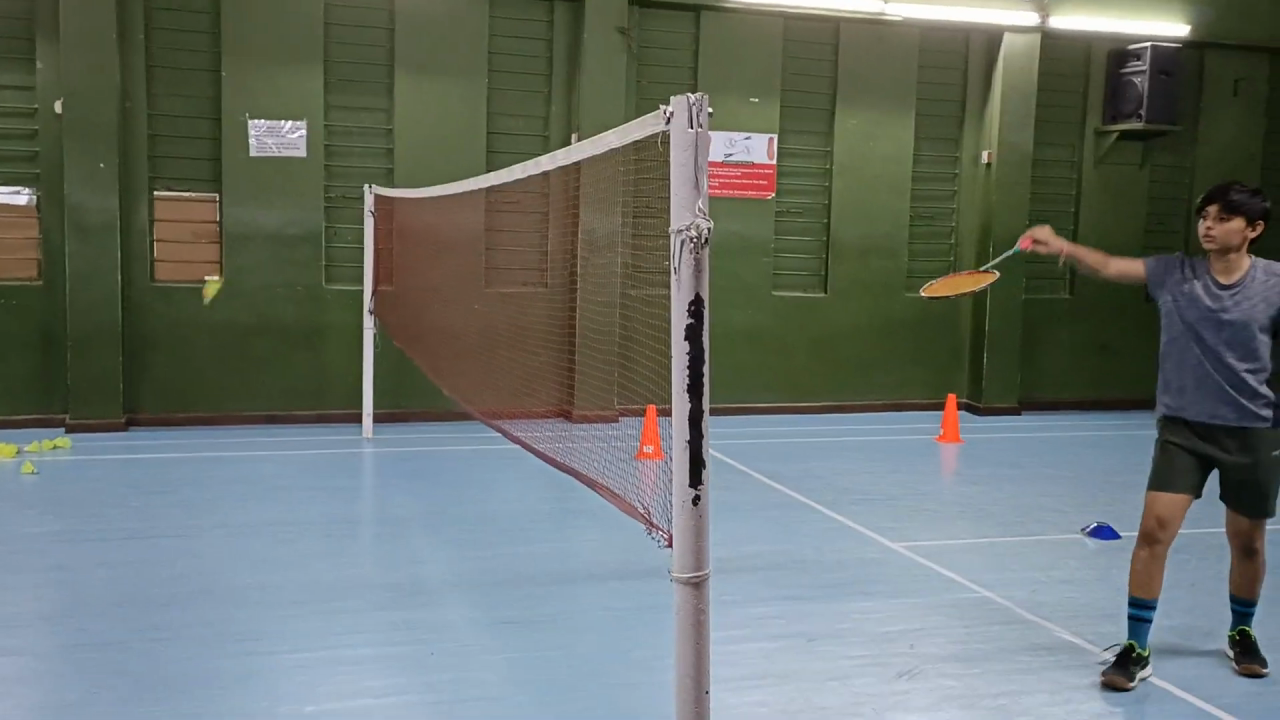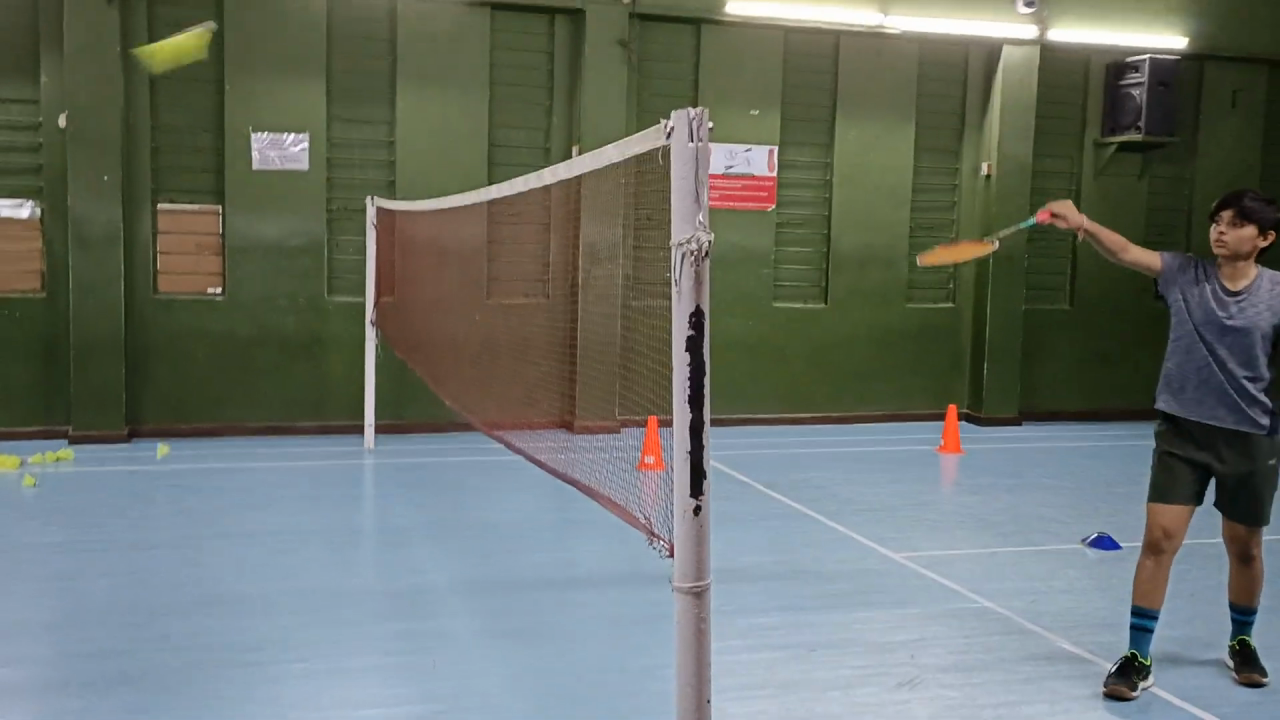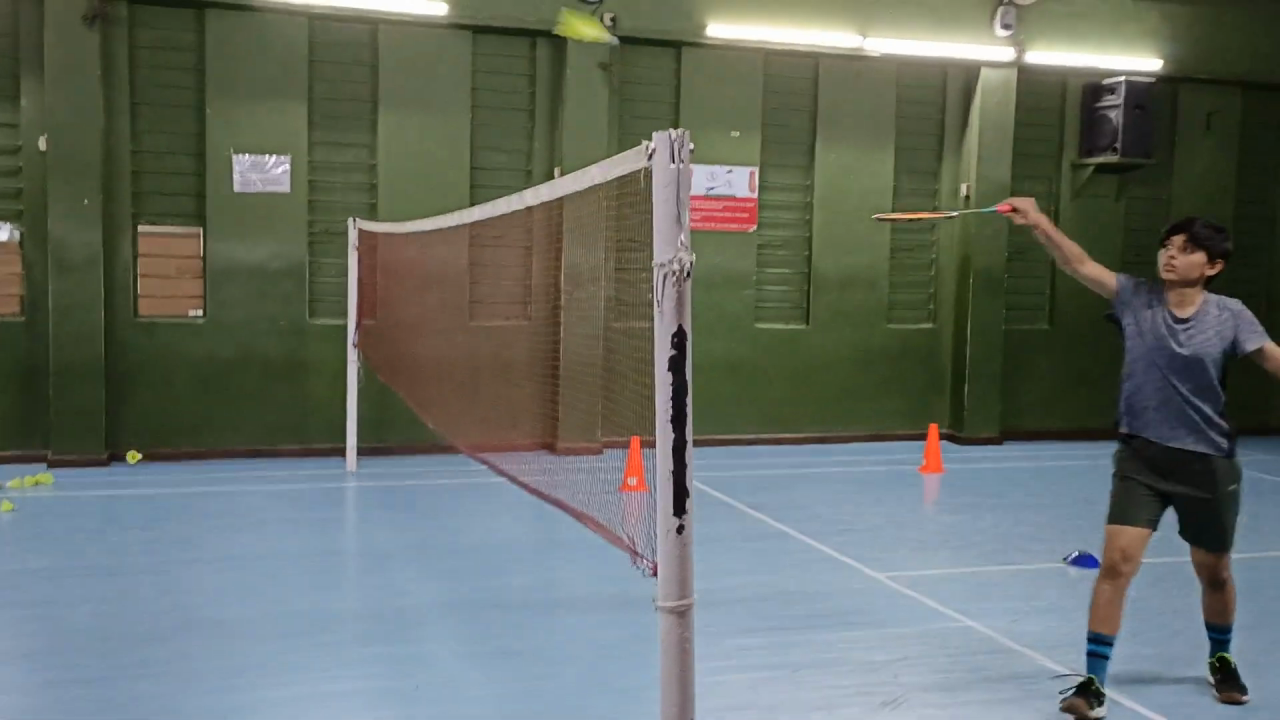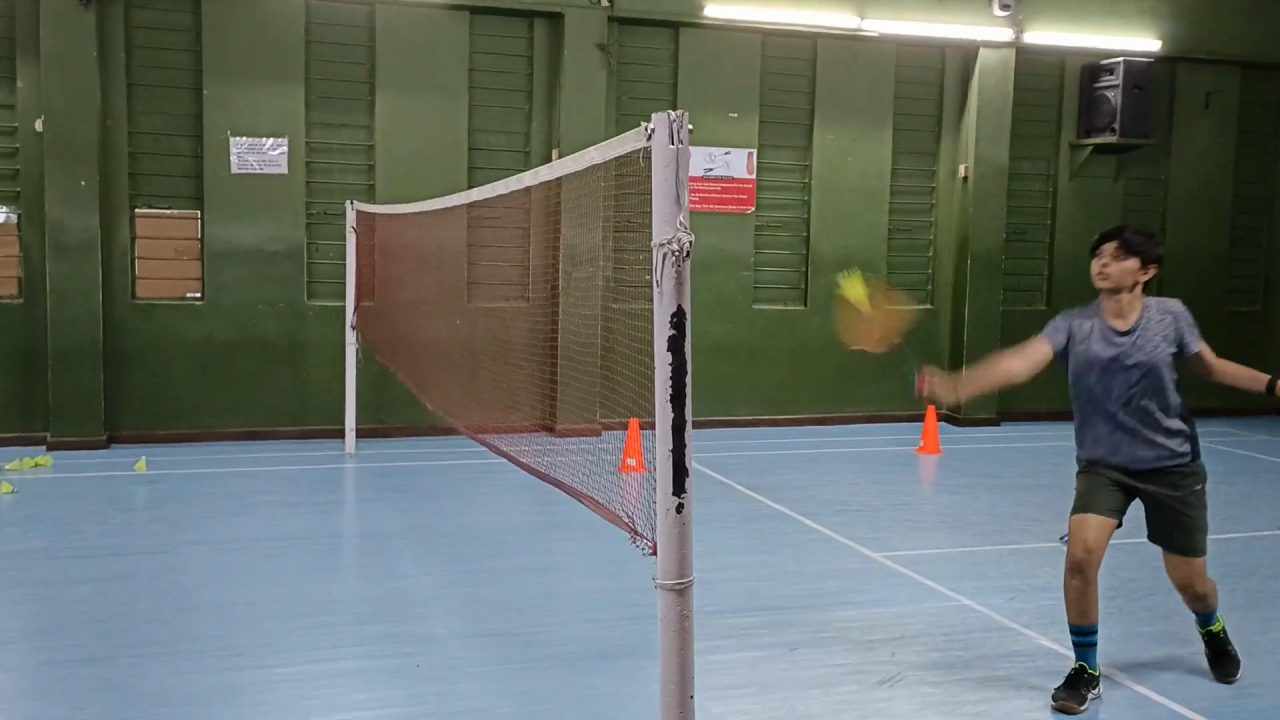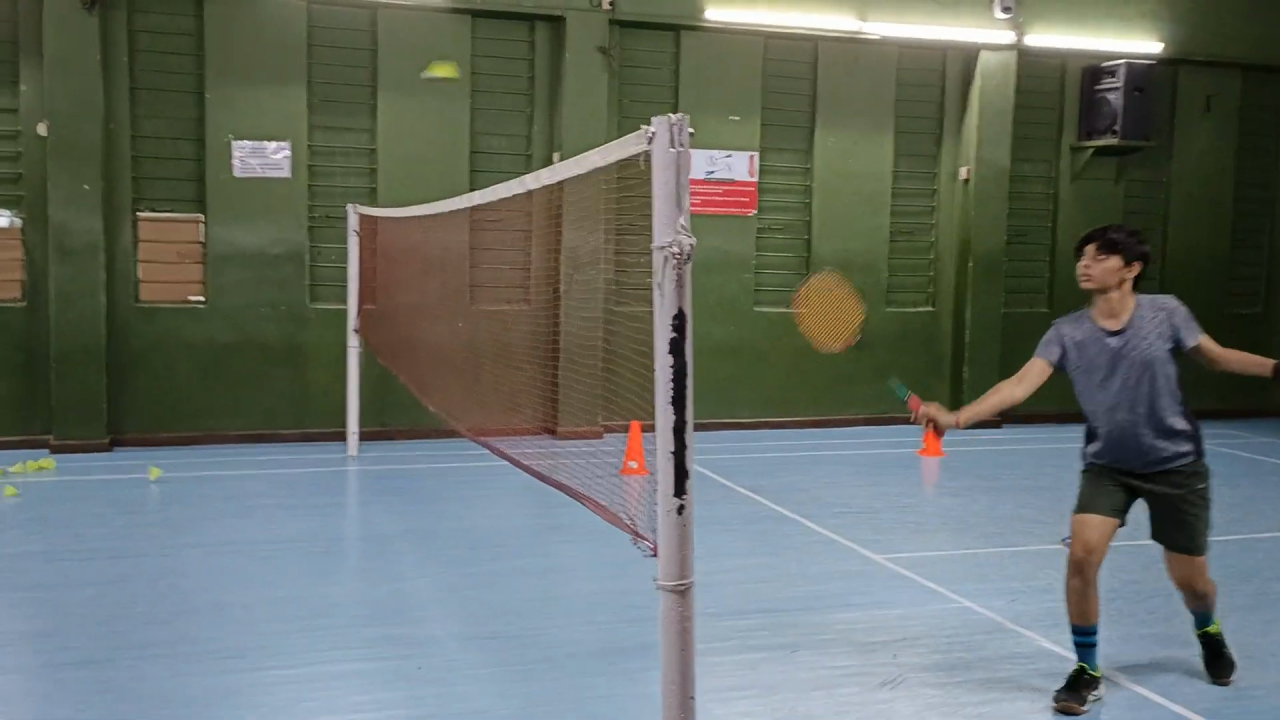
dt=0.3s
person 1, frame 1
right shoulder: (1174, 273)
right elbow: (1110, 267)
right wrist: (1061, 246)
right hip: (1182, 426)
right knee: (1155, 529)
right ankle: (1136, 649)
person 1, frame 2
right shoulder: (1184, 274)
right elbow: (1125, 251)
right wrist: (1081, 221)
right hip: (1181, 431)
right knee: (1159, 539)
right ankle: (1138, 658)
person 1, frame 3
left shoulder: (1230, 316)
right shoulder: (1136, 298)
right elbow: (1081, 266)
right wrist: (1040, 224)
left hip: (1207, 461)
right hip: (1141, 457)
left knee: (1214, 572)
right knee: (1116, 563)
left ankle: (1220, 661)
person 1, frame 4
left shoulder: (1171, 314)
right shoulder: (1071, 324)
left elbow: (1211, 365)
right elbow: (1019, 363)
left wrist: (1271, 384)
right wrist: (956, 387)
left hip: (1172, 463)
right hip: (1103, 463)
left knee: (1190, 580)
right knee: (1081, 557)
left ankle: (1213, 630)
right ankle: (1085, 671)
person 1, frame 5
left shoulder: (1166, 313)
right shoulder: (1066, 332)
left elbow: (1216, 357)
right elbow: (1019, 385)
right wrist: (956, 417)
left hip: (1175, 462)
right hip: (1107, 465)
left knee: (1191, 579)
right knee: (1082, 556)
left ankle: (1208, 633)
right ankle: (1087, 671)
